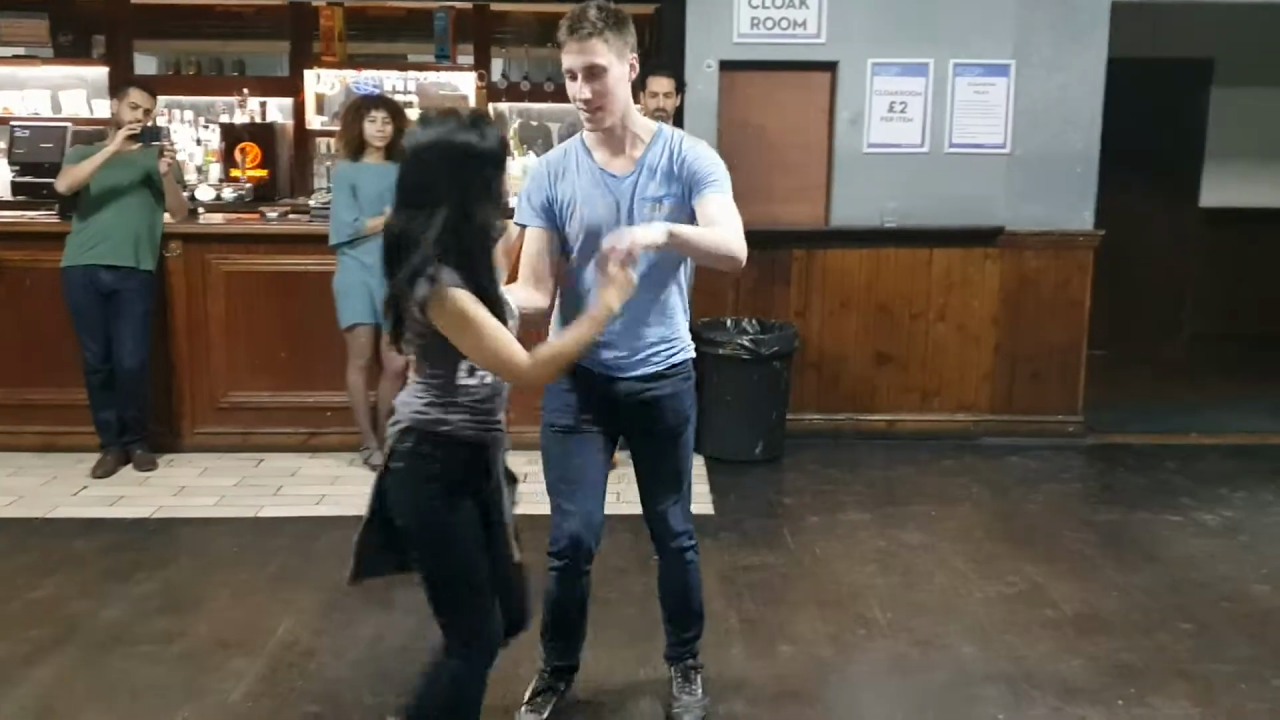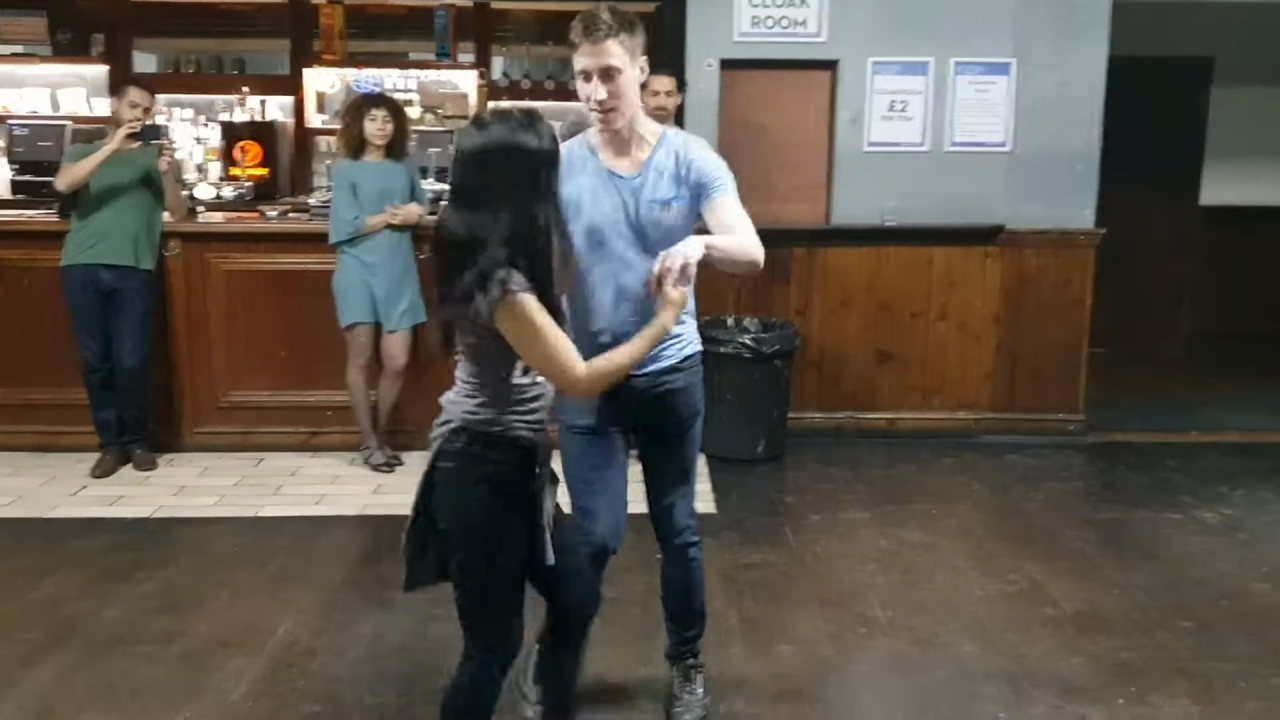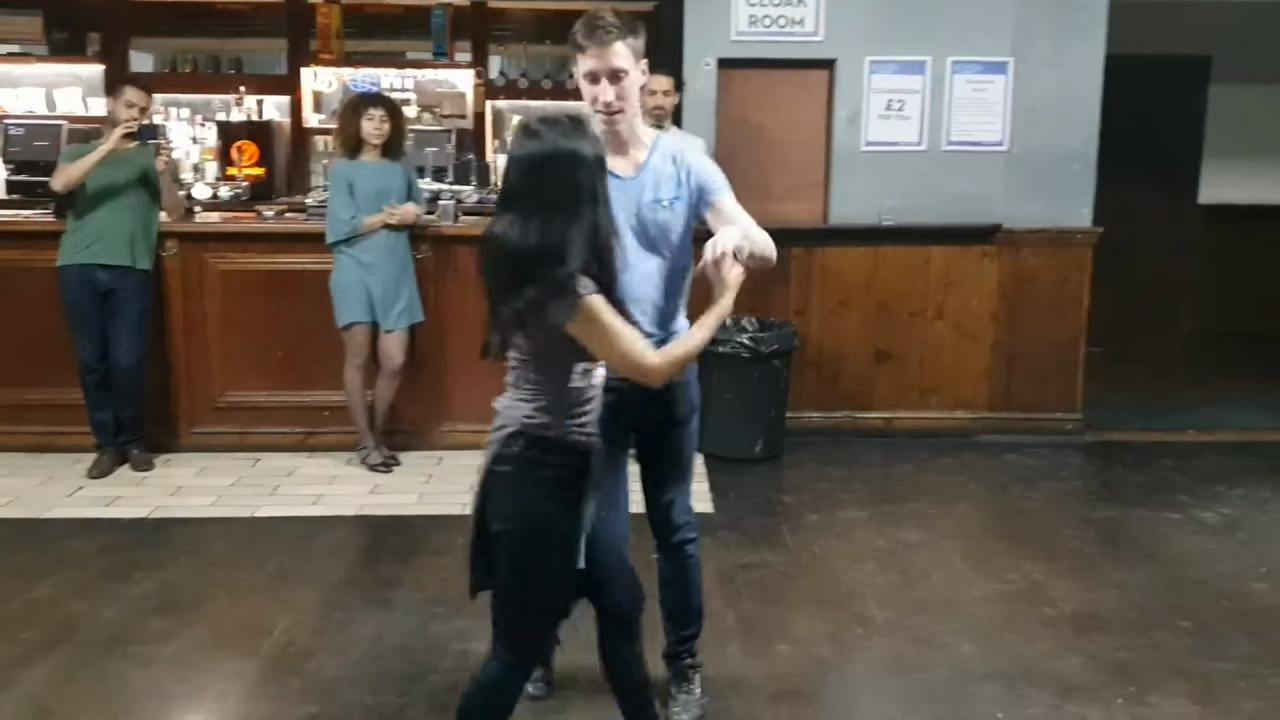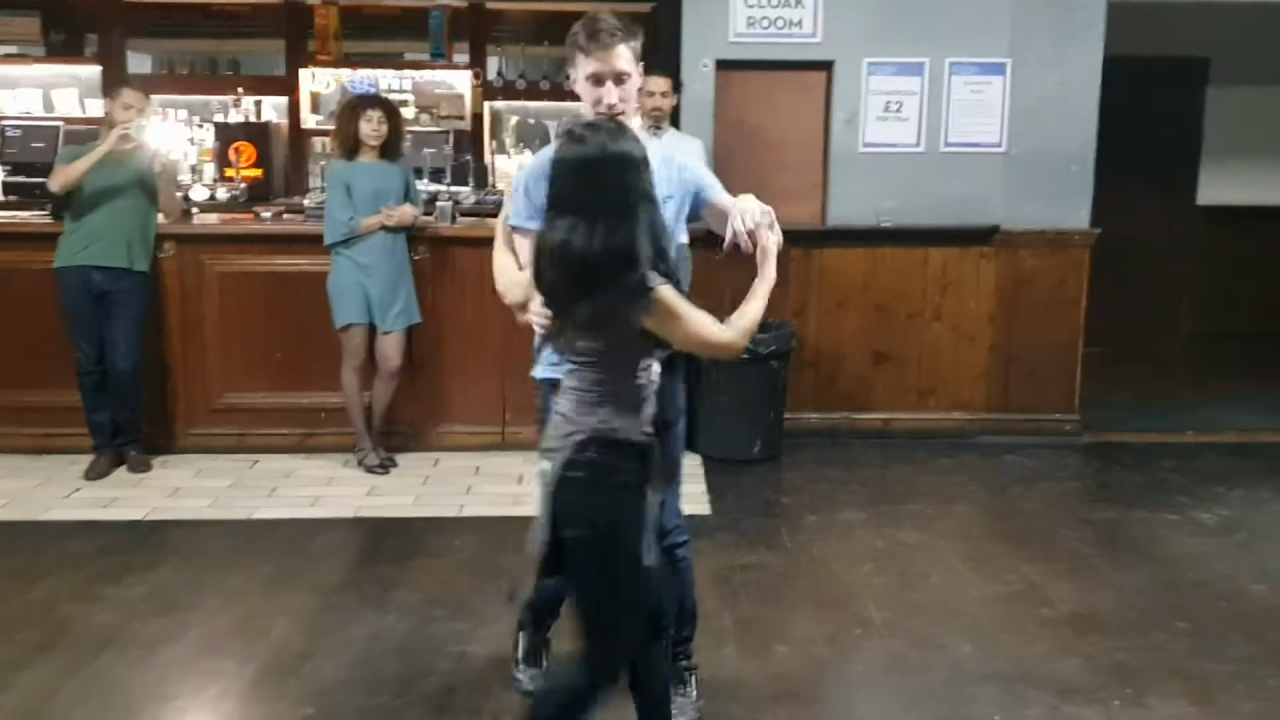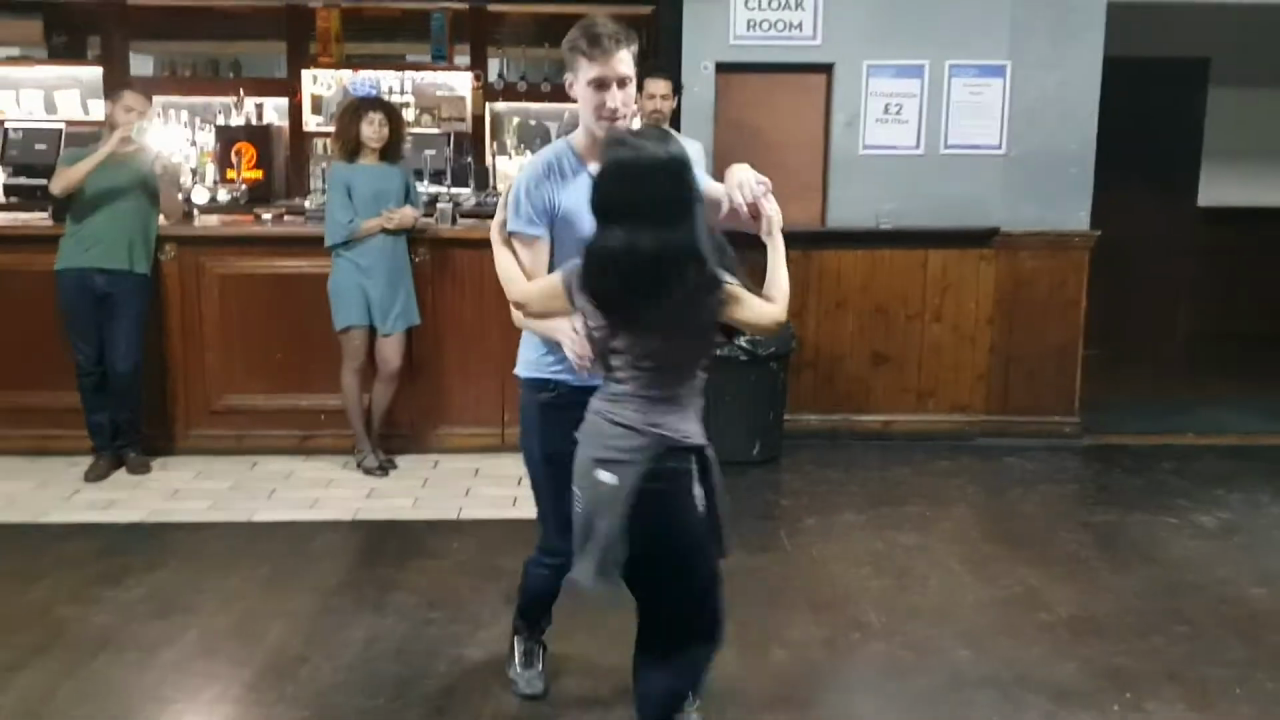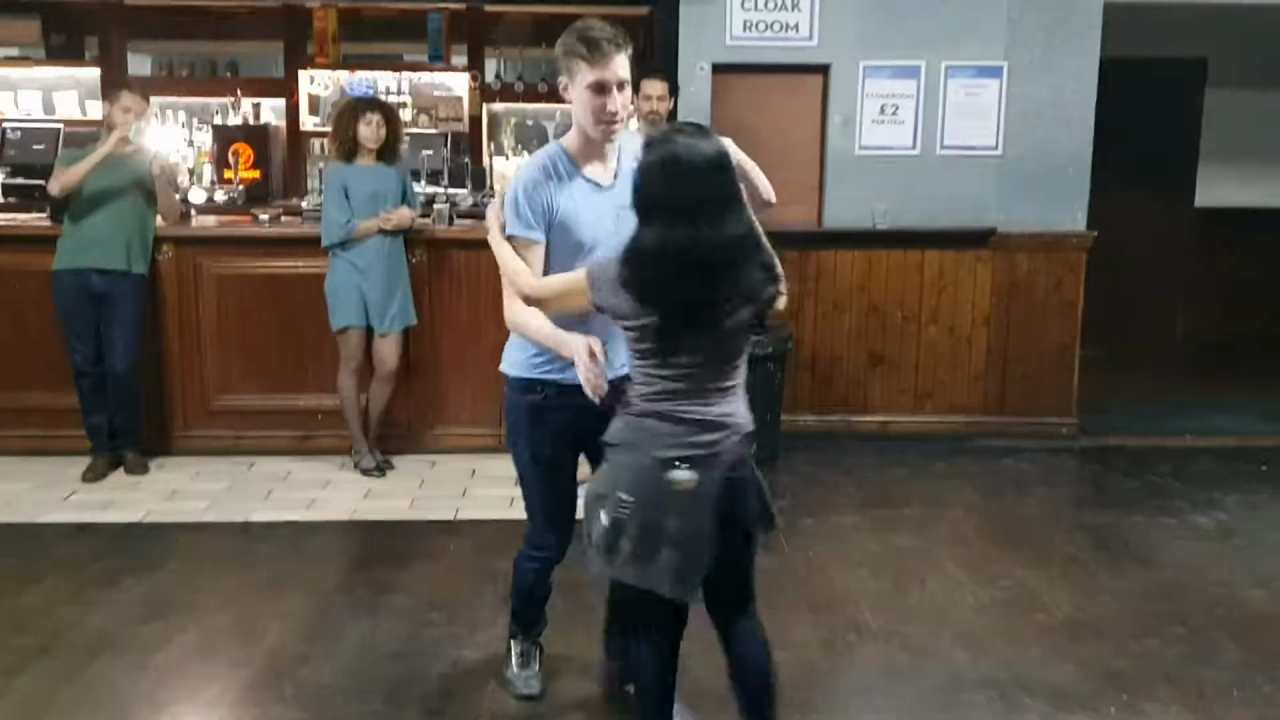
dt=0.1s
person 1, frame 1
left shoulder: (686, 157)
right shoulder: (552, 172)
left elbow: (733, 248)
right elbow: (536, 291)
left wrist: (664, 231)
left hip: (662, 376)
right hip: (576, 379)
left knee: (672, 532)
right knee: (571, 536)
left ankle: (684, 662)
person 1, frame 2
left shoulder: (691, 160)
right shoulder: (559, 170)
left elbow: (752, 254)
left wrist: (699, 243)
left hip: (671, 372)
left knee: (678, 530)
right knee: (598, 535)
left ankle: (687, 662)
person 1, frame 3
left shoulder: (684, 163)
left elbow: (761, 247)
left wrist: (734, 234)
left hip: (670, 375)
left knee: (674, 527)
right knee: (600, 534)
left ankle: (683, 661)
right ankle: (541, 638)
person 1, frame 4
left shoulder: (676, 169)
right shoulder: (545, 174)
left elbow: (757, 237)
right elbow: (516, 275)
left wrist: (752, 213)
right wrist: (532, 303)
left hip: (653, 375)
right hip: (573, 381)
left knee: (665, 532)
right ankle: (534, 630)
person 1, frame 5
right shoulder: (539, 179)
left elbow: (742, 216)
right elbow: (523, 301)
left wrist: (746, 186)
right wrist: (561, 328)
right hip: (556, 386)
right knee: (559, 539)
right ankle: (528, 634)
person 1, frame 6
right shoulder: (535, 181)
right elbow: (519, 304)
right wrist: (571, 347)
left hip: (624, 382)
right hip: (544, 386)
right knee: (549, 536)
right ankle: (524, 635)
person 2, frame 1
left shoulder: (452, 260)
right shoulder: (437, 282)
left elbow: (496, 285)
right elbow: (524, 370)
right wrist: (604, 306)
left hip: (466, 462)
right hip: (436, 469)
left knee: (508, 613)
right knee: (473, 637)
person 2, frame 2
left shoulder: (502, 261)
right shoulder: (501, 285)
right elbow: (580, 379)
right wrist: (664, 320)
left hip: (510, 463)
right hip: (483, 470)
left knee: (576, 601)
right knee: (494, 644)
person 2, frame 3
left shoulder: (518, 258)
right shoulder: (567, 287)
right elbow: (652, 368)
right wrist: (721, 304)
left hip: (538, 458)
right hip: (538, 470)
left knee: (623, 602)
right knee: (521, 646)
person 2, frame 4
left shoulder: (571, 263)
right shoulder: (635, 286)
left elbow: (518, 287)
right elbow: (726, 342)
left wrist: (528, 234)
right wrist: (768, 270)
left hip: (585, 458)
right hip: (605, 468)
left knee: (645, 616)
right knee: (604, 653)
person 2, frame 5
left shoulder: (593, 273)
right shoulder: (700, 283)
left elbow: (522, 298)
right elbow: (773, 313)
left wrist: (500, 236)
right wrist: (773, 233)
left hip: (605, 459)
right hip: (663, 468)
left knee: (661, 626)
right knee: (696, 636)
person 2, frame 6
left shoulder: (622, 274)
right shoulder: (748, 272)
left elbow: (530, 289)
left wrist: (495, 231)
right wrist: (750, 227)
left hip: (642, 465)
right hip: (718, 467)
left knee: (653, 622)
right knee: (737, 614)
person 3, frame 1
left shoulder: (156, 157)
right shoulder: (82, 153)
left elbow: (179, 213)
right elbow: (64, 186)
left wrist: (167, 173)
right wrist: (112, 149)
left hip: (135, 270)
right hip: (83, 268)
left knee: (131, 361)
right knee: (96, 361)
left ankle: (136, 441)
right ankle: (111, 443)
person 3, frame 2
left shoulder: (155, 156)
right shoulder: (81, 152)
left elbow: (178, 212)
right elbow: (63, 185)
left wrist: (167, 172)
right wrist: (111, 147)
left hip: (134, 269)
right hip: (82, 267)
left knee: (131, 361)
right knee: (95, 360)
left ankle: (136, 441)
right ankle: (110, 443)
person 3, frame 3
left shoulder: (153, 155)
right shoulder: (79, 151)
left elbow: (176, 211)
right elbow: (59, 184)
left wrist: (163, 171)
right wrist: (108, 147)
left hip: (131, 269)
right hip: (79, 267)
left knee: (128, 360)
right knee: (91, 360)
left ankle: (133, 441)
right ankle: (107, 443)
person 3, frame 4
left shoulder: (150, 158)
right shoulder: (76, 152)
left elbow: (173, 213)
right elbow: (56, 185)
left wrist: (161, 174)
right wrist: (105, 148)
left hip: (129, 270)
right hip: (76, 268)
left knee: (124, 362)
right knee: (89, 361)
left ankle: (130, 442)
right ankle: (104, 445)
person 3, frame 5
left shoulder: (151, 159)
right shoulder: (78, 155)
left elbow: (174, 214)
right elbow: (58, 187)
left wrist: (161, 175)
right wrist: (107, 150)
left hip: (129, 272)
right hip: (76, 270)
left knee: (124, 364)
right knee: (88, 363)
left ankle: (130, 444)
right ankle: (103, 447)
person 3, frame 6
left shoulder: (149, 160)
right shoulder: (75, 156)
left elbow: (172, 215)
right elbow: (56, 188)
left wrist: (159, 176)
right wrist: (105, 150)
left hip: (127, 273)
right hip: (74, 271)
left knee: (122, 364)
right knee: (85, 364)
left ankle: (128, 445)
right ankle: (101, 447)
person 4, frame 1
left shoulder: (401, 169)
right shoulder: (346, 170)
right elbow: (347, 228)
right wrist: (389, 218)
right hip: (359, 273)
left knee: (397, 364)
right knee: (361, 361)
left ankle: (381, 436)
right ankle: (368, 442)
person 4, frame 2
left shoulder: (403, 169)
right shoulder: (346, 169)
left elbow: (419, 210)
right elbow: (347, 227)
left wrist: (414, 215)
right wrist: (392, 217)
left hip: (398, 273)
right hip: (359, 272)
left knee: (398, 363)
right knee: (361, 359)
left ankle: (383, 435)
right ankle: (369, 441)
person 4, frame 3
left shoulder: (399, 168)
right shoulder: (343, 168)
left elbow: (417, 208)
right elbow: (344, 226)
left wrist: (412, 213)
right wrist: (389, 216)
left hip: (395, 273)
right hip: (356, 271)
left knee: (394, 362)
right knee: (358, 359)
left ankle: (379, 435)
right ankle: (365, 442)
person 4, frame 4
left shoulder: (397, 169)
right shoulder: (340, 170)
left elbow: (414, 210)
right elbow: (341, 227)
left wrist: (409, 215)
right wrist: (386, 218)
left hip: (392, 274)
right hip: (354, 273)
left knee: (391, 364)
right knee: (355, 360)
left ankle: (376, 437)
right ankle: (362, 444)
person 4, frame 5
left shoulder: (398, 172)
right shoulder: (341, 171)
left elbow: (414, 211)
right elbow: (342, 230)
left wrist: (410, 217)
right wrist: (385, 221)
left hip: (392, 276)
right hip: (354, 275)
left knee: (391, 365)
right knee: (355, 362)
left ankle: (375, 440)
right ankle: (362, 446)
person 4, frame 6
left shoulder: (395, 172)
right shoulder: (338, 172)
left elbow: (411, 212)
right elbow: (339, 230)
left wrist: (406, 219)
right wrist: (383, 222)
left hip: (389, 277)
right hip: (351, 276)
left knee: (388, 366)
right knee: (352, 362)
left ankle: (372, 440)
right ankle: (359, 447)
